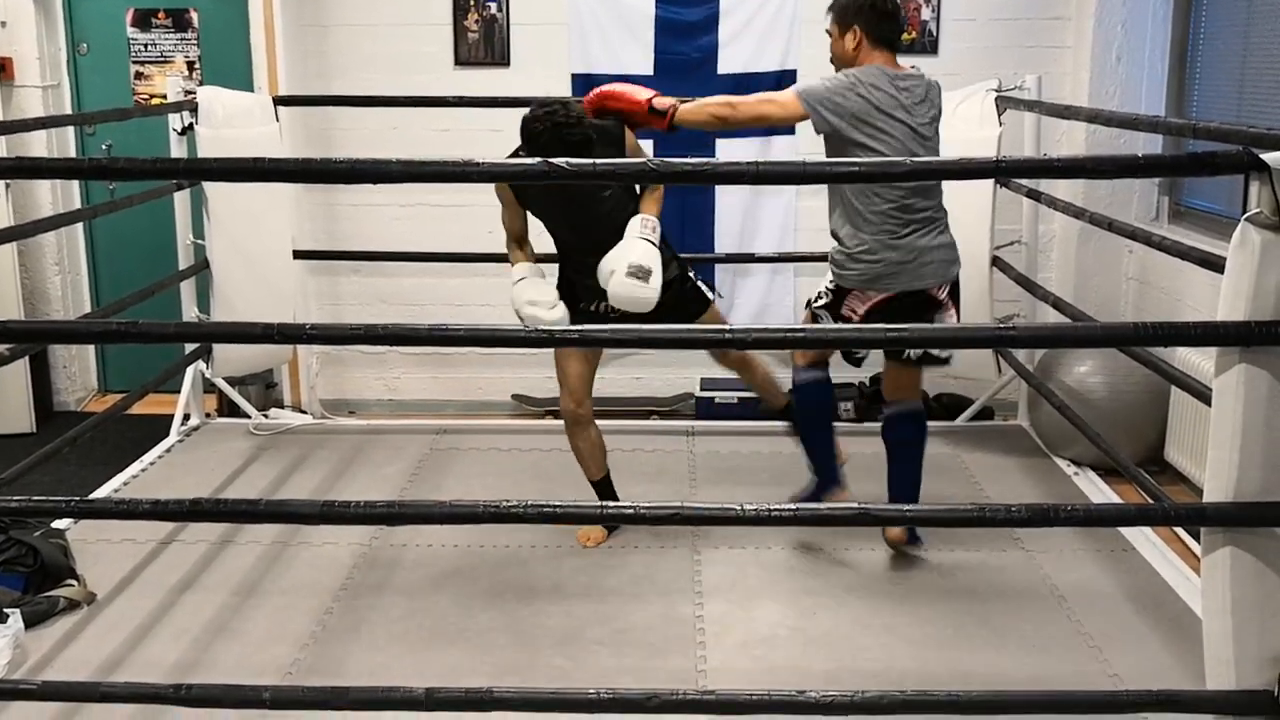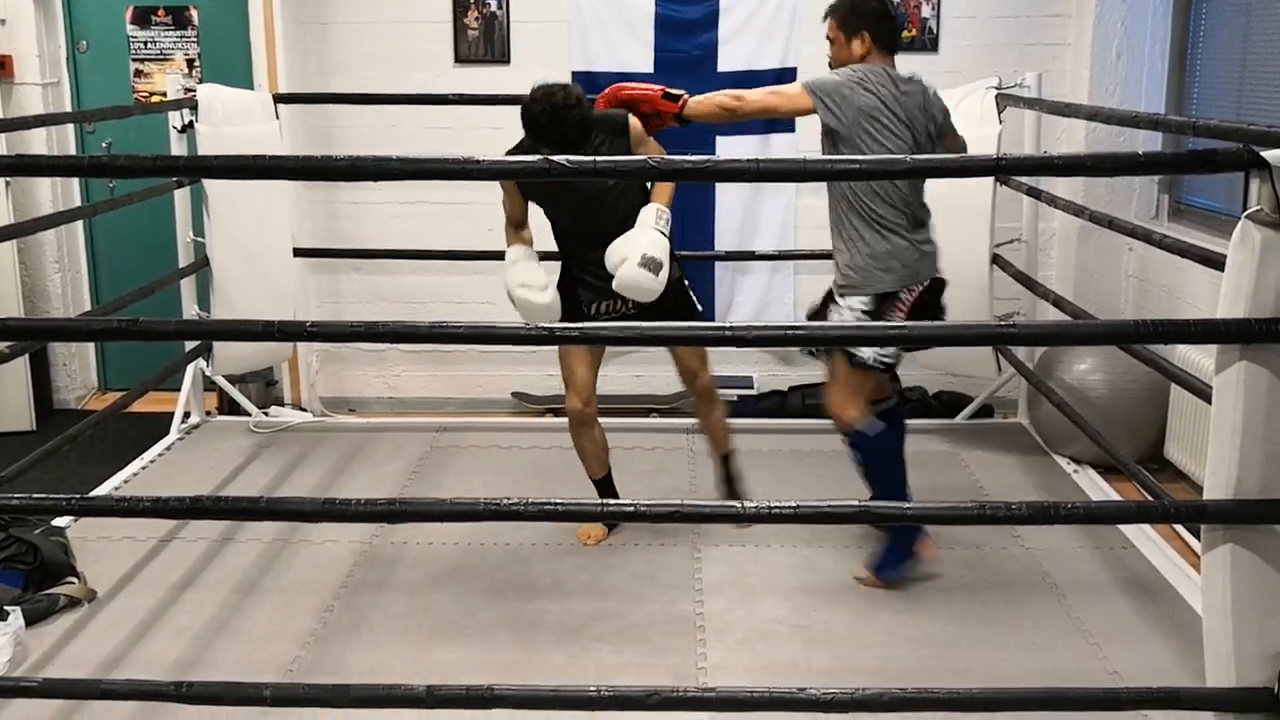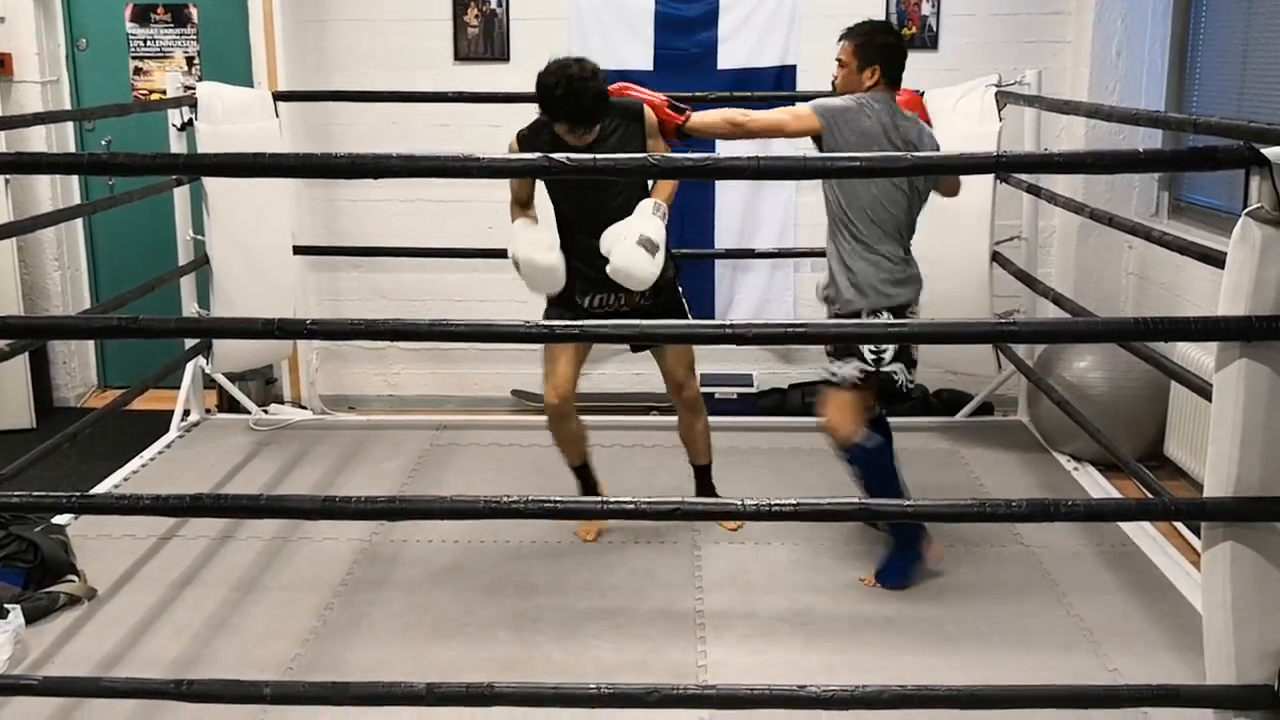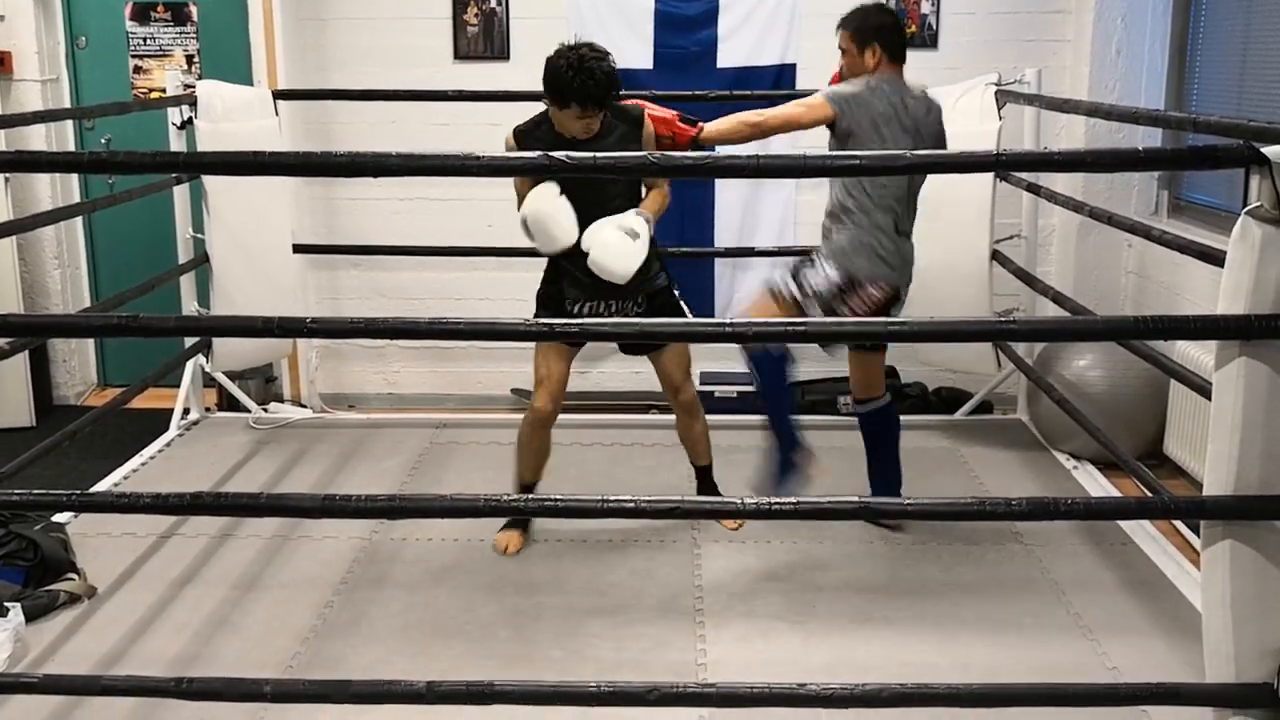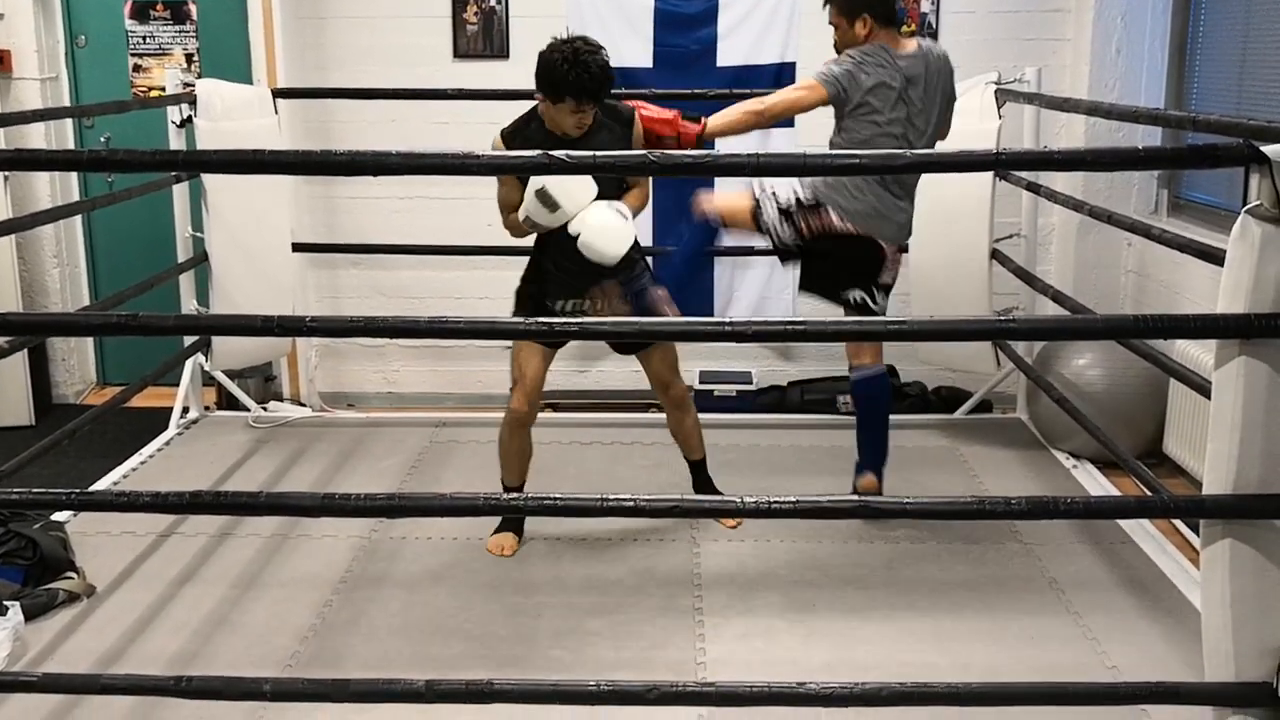
dt=0.1s
person 1, frame 1
left shoulder: (839, 90)
right shoulder: (926, 88)
left elbow: (739, 112)
left wrist: (658, 110)
left hip: (868, 272)
right hip: (934, 269)
left knee: (807, 361)
right knee: (905, 394)
left ankle: (826, 482)
right ankle: (900, 519)
person 1, frame 2
left shoulder: (844, 88)
right shoulder: (922, 96)
left elbow: (744, 104)
right elbow: (957, 150)
left wrist: (672, 104)
left hip: (876, 277)
right hip: (915, 272)
left knee: (844, 403)
right knee: (878, 388)
left ankle: (905, 533)
right ankle: (891, 505)
person 1, frame 3
left shoulder: (851, 115)
right shoulder: (920, 133)
left elbow: (752, 124)
right elbow: (950, 186)
left wrist: (678, 120)
left hip: (873, 301)
right hip: (888, 293)
left knee: (842, 422)
right knee: (860, 408)
left ankle: (909, 537)
right ankle: (889, 514)
person 1, frame 4
left shoulder: (862, 97)
right shoulder: (927, 111)
left elbow: (767, 122)
left wrist: (691, 135)
left hip: (854, 259)
right hip: (885, 267)
left knee: (757, 324)
right knee: (867, 384)
left ankle: (788, 450)
right ankle: (887, 498)
person 1, frame 5
left shoulder: (856, 71)
right shoulder: (937, 60)
left elbow: (768, 109)
left wrist: (692, 131)
left hip: (835, 212)
right hip: (884, 232)
left knee: (712, 206)
right knee: (865, 350)
right ankle: (870, 472)
person 2, frame 1
left shoulder: (614, 139)
right shoulder: (514, 180)
left elbow: (654, 185)
right elbow: (518, 240)
left wrist: (642, 234)
right wrist: (527, 281)
left hip: (651, 275)
right hip: (584, 288)
left knee: (734, 355)
right knee: (574, 409)
right ankle: (609, 505)
person 2, frame 2
left shoulder: (622, 128)
right elbow: (517, 225)
left wrist: (654, 224)
right wrist: (521, 264)
left hip: (647, 271)
right hip: (583, 286)
left knee: (703, 386)
right knee: (580, 407)
left ankle: (729, 482)
right ankle: (609, 502)
person 2, frame 3
left shoulder: (636, 117)
right shoulder: (527, 145)
left elbow: (668, 177)
right elbow: (521, 206)
left wrist: (652, 217)
right wrist: (525, 238)
left hip: (646, 273)
right hip: (578, 282)
left knee: (686, 392)
right knee: (557, 399)
left ankle: (705, 490)
right ankle: (589, 489)
person 2, frame 4
left shoulder: (637, 123)
right shoulder: (525, 142)
left elbow: (660, 190)
right elbow: (527, 207)
left wrist: (636, 223)
right wrist: (537, 224)
left hip: (639, 278)
right hip: (568, 285)
left knee: (683, 395)
right knee: (543, 407)
left ankle: (707, 490)
right ankle: (521, 510)
person 2, frame 5
left shoulder: (626, 123)
right shoulder: (513, 143)
left elbow: (641, 186)
right elbow: (511, 220)
left wrist: (619, 215)
right wrist: (540, 211)
left hip: (625, 275)
right hip: (551, 283)
left knee: (674, 391)
right knee: (521, 407)
left ankle: (704, 487)
right ankle: (512, 514)
